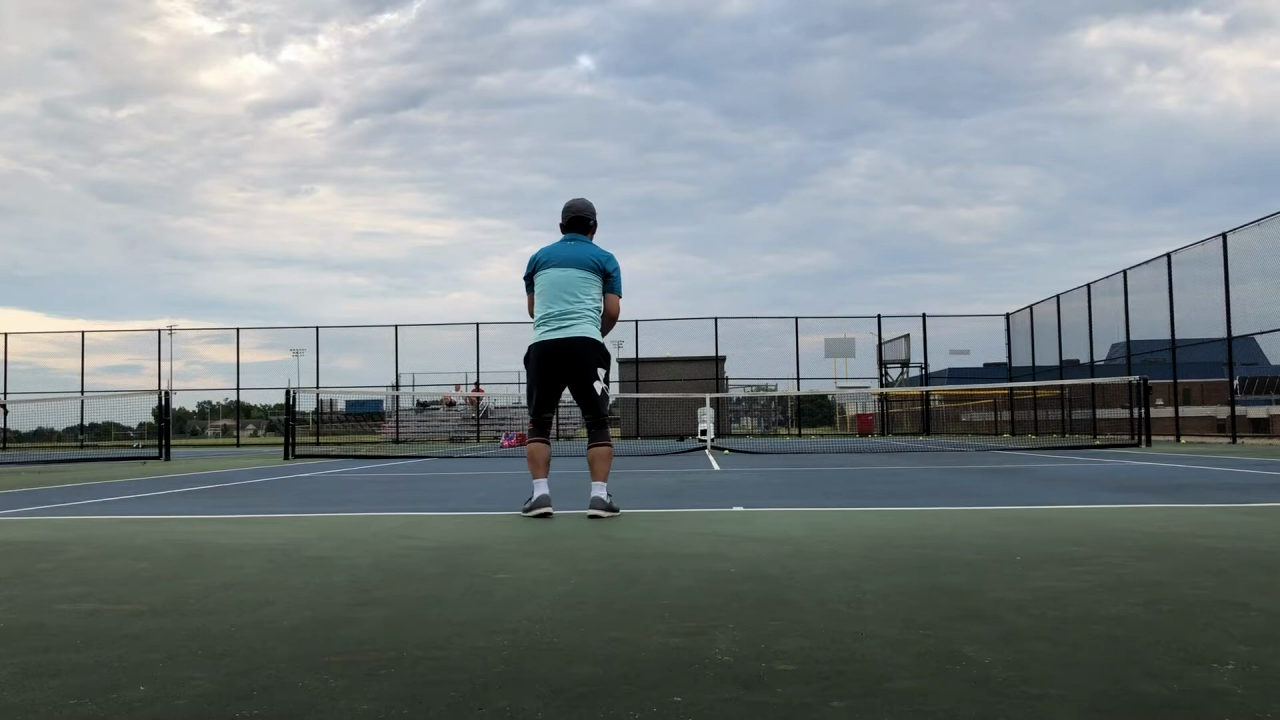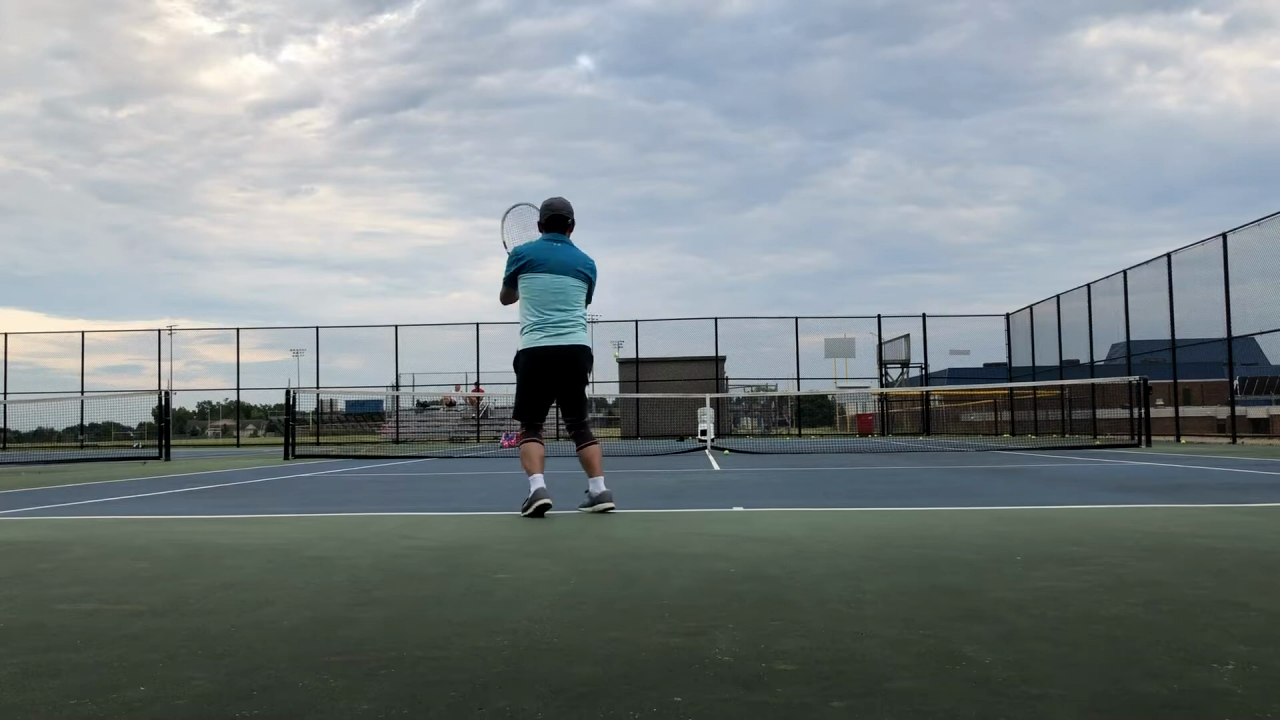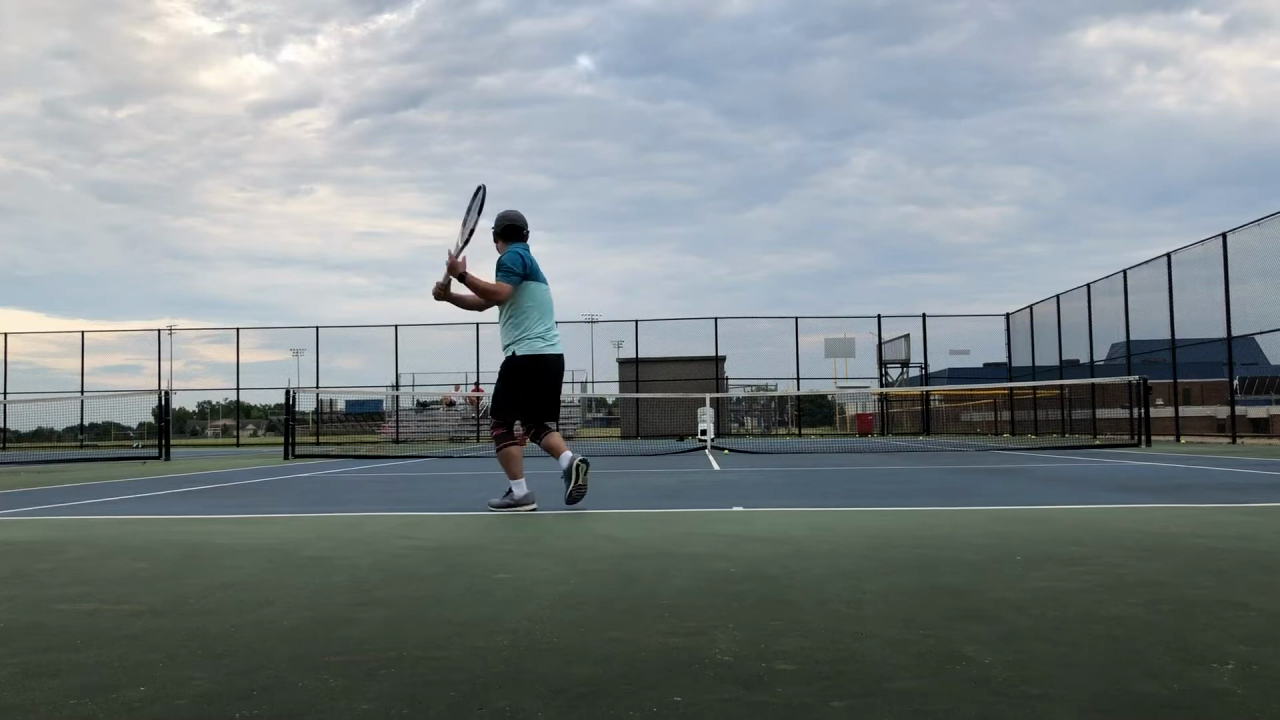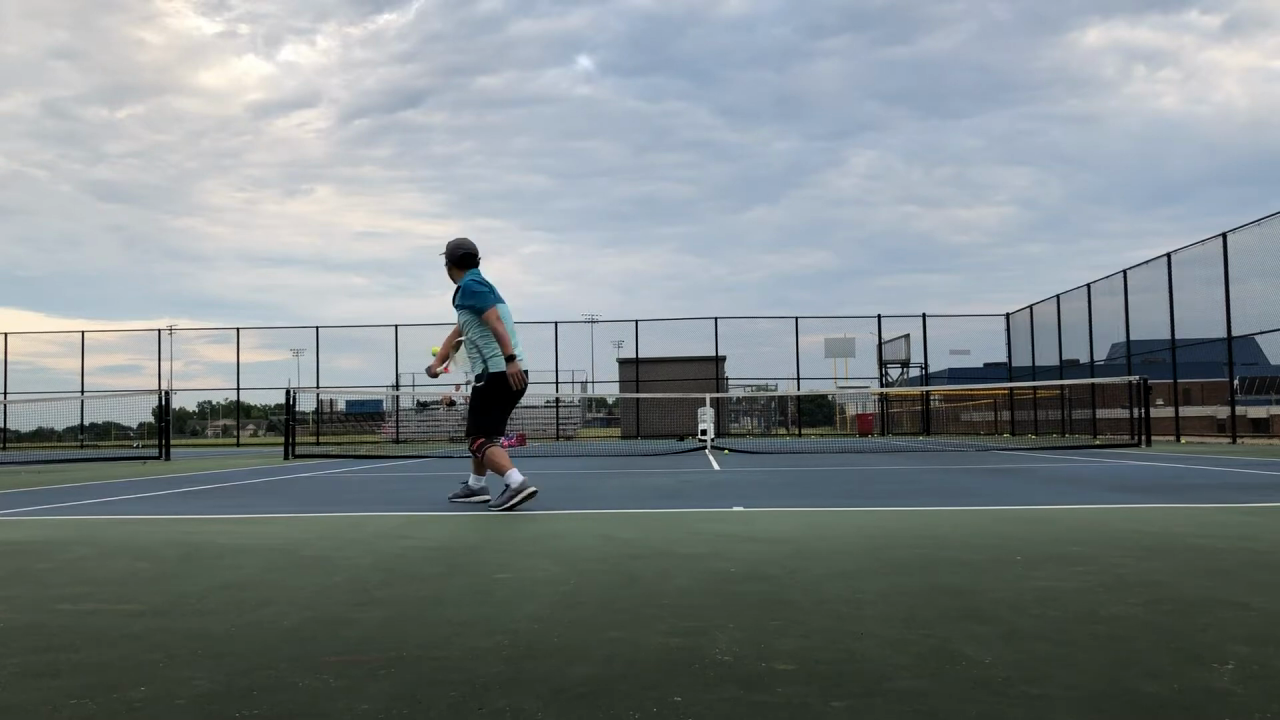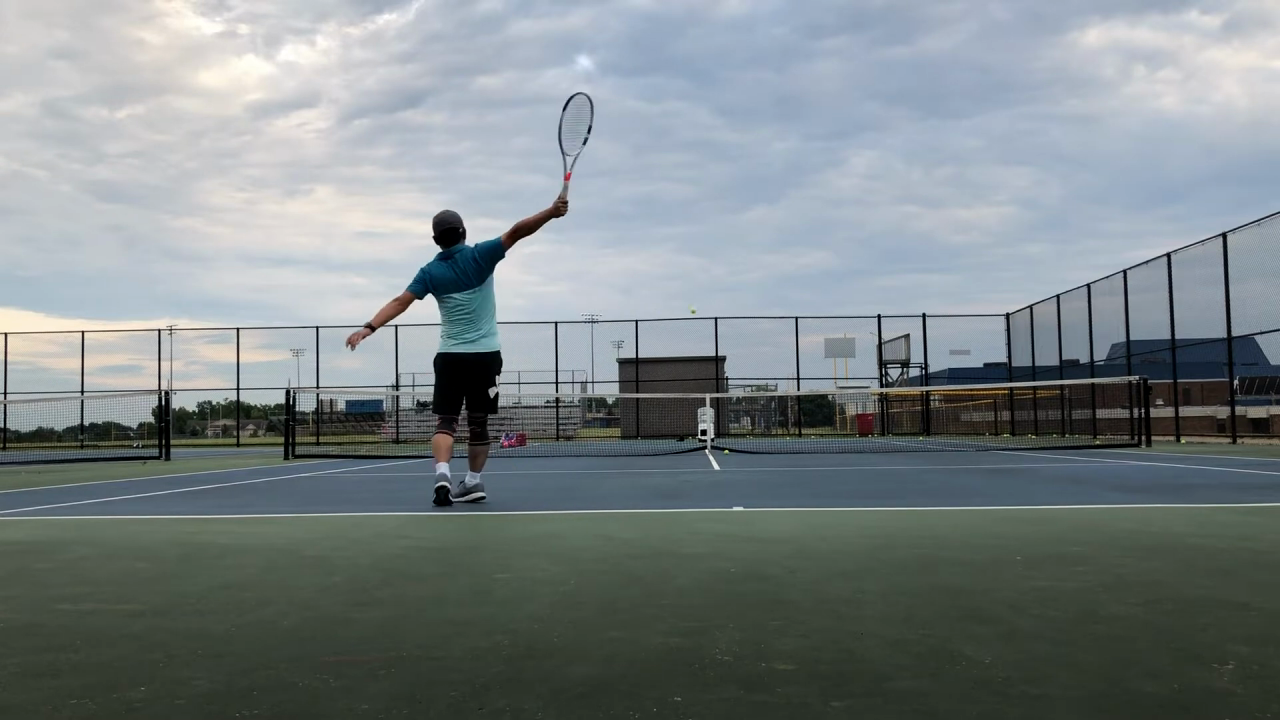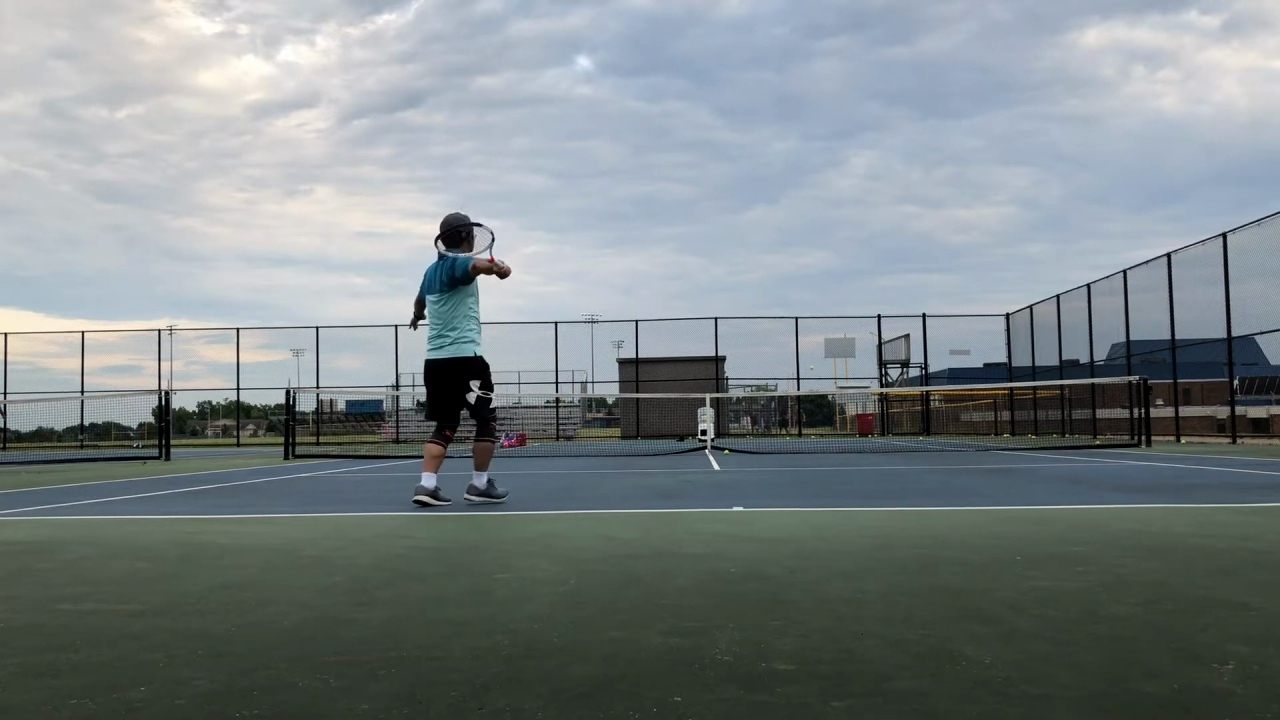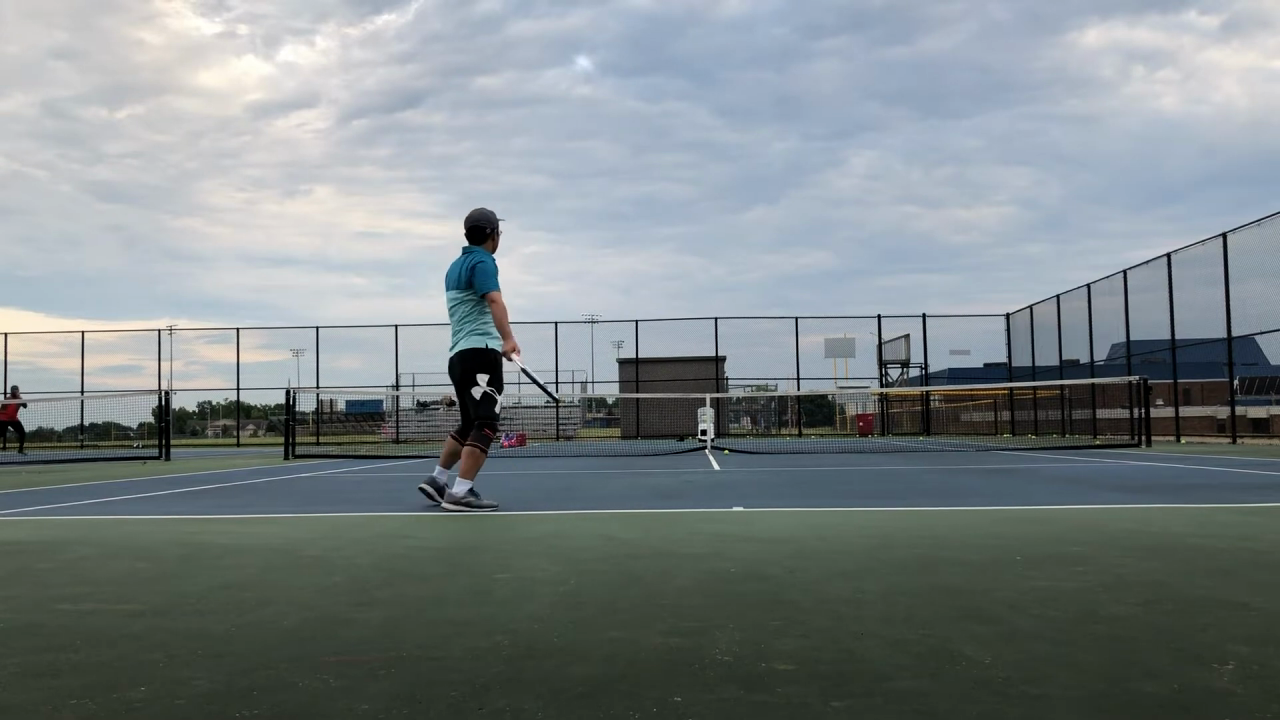
dt=0.4s
person 1, frame 1
left shoulder: (539, 257)
right shoulder: (604, 259)
right elbow: (612, 311)
left hip: (543, 346)
right hip: (585, 345)
left knee: (540, 422)
right knee: (597, 422)
left ankle: (540, 494)
right ankle: (599, 496)
person 1, frame 2
left shoulder: (524, 252)
right shoulder: (586, 263)
left elbow: (506, 298)
left hip: (536, 352)
right hip: (576, 350)
left knee: (531, 428)
right knee: (578, 425)
left ankle: (537, 490)
right ankle: (599, 491)
person 1, frame 3
left shoulder: (513, 257)
right shoulder: (521, 261)
left elbow: (499, 295)
right elbow: (484, 301)
left wrist: (463, 275)
right wrist: (448, 293)
left hip: (527, 357)
right hip: (550, 356)
left knee: (501, 424)
right knee: (537, 424)
left ankle: (520, 493)
right ankle: (569, 461)
person 1, frame 4
left shoulder: (468, 287)
right shoulder: (478, 284)
left elbow: (496, 322)
right elbow: (457, 332)
left wrist: (511, 359)
right wrist: (438, 360)
left hip: (496, 375)
right hip: (511, 375)
left knee: (482, 439)
right knee: (486, 430)
left ankle: (517, 483)
right ankle: (476, 484)
person 1, frame 5
left shoulder: (431, 272)
right shoulder: (481, 254)
left elbow: (400, 303)
right elbow: (516, 231)
left wrist: (368, 328)
right wrist: (551, 212)
left hip: (451, 356)
right hip: (486, 354)
left knee: (446, 420)
right knee: (479, 422)
left ankle: (443, 474)
right ankle: (472, 483)
person 1, frame 6
left shoulder: (432, 271)
right shoulder: (459, 263)
left elbow: (419, 301)
right elbow: (477, 265)
left wrist: (416, 318)
right wrist: (497, 267)
left hip: (435, 360)
right hip: (464, 358)
left knee: (444, 426)
right knee: (486, 421)
left ankle: (426, 485)
right ankle: (481, 483)
person 1, frame 7
left shoulder: (457, 265)
right shoulder: (482, 262)
right elbow: (494, 301)
right wrist: (508, 337)
left hip: (461, 355)
right hip: (481, 353)
left knee: (469, 423)
right knee: (486, 424)
left ankle: (437, 480)
right ankle: (459, 492)
